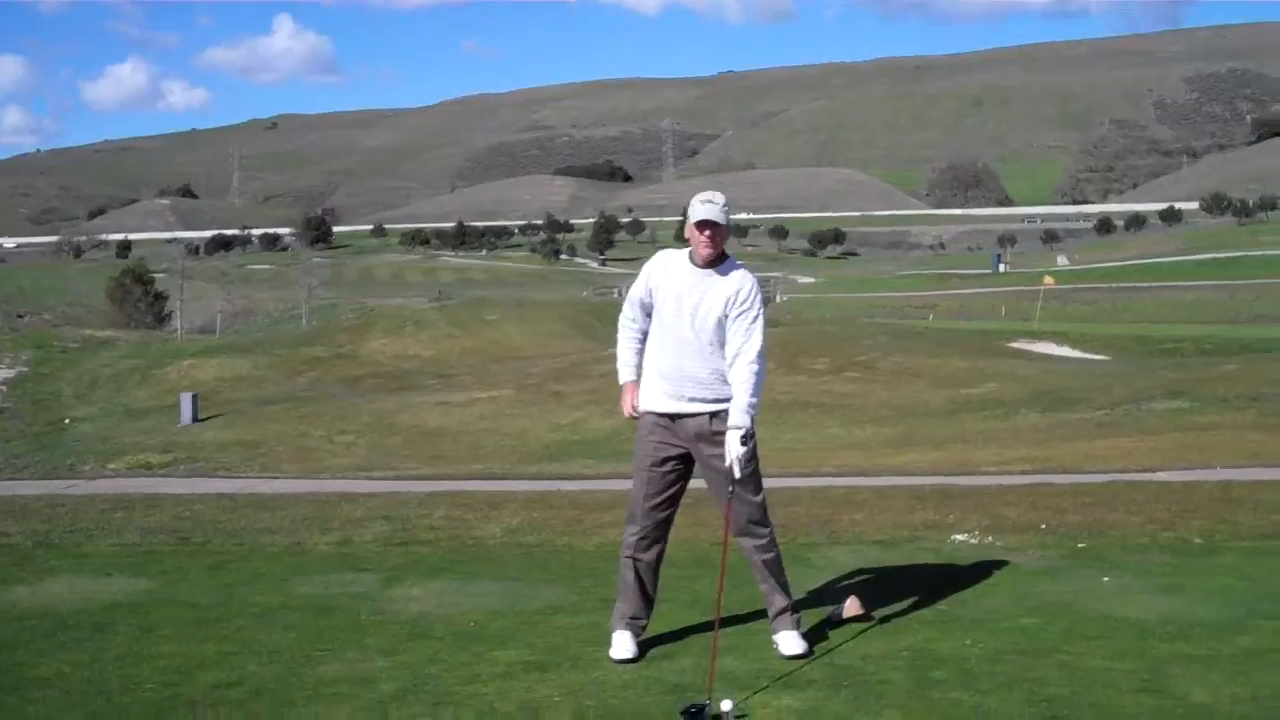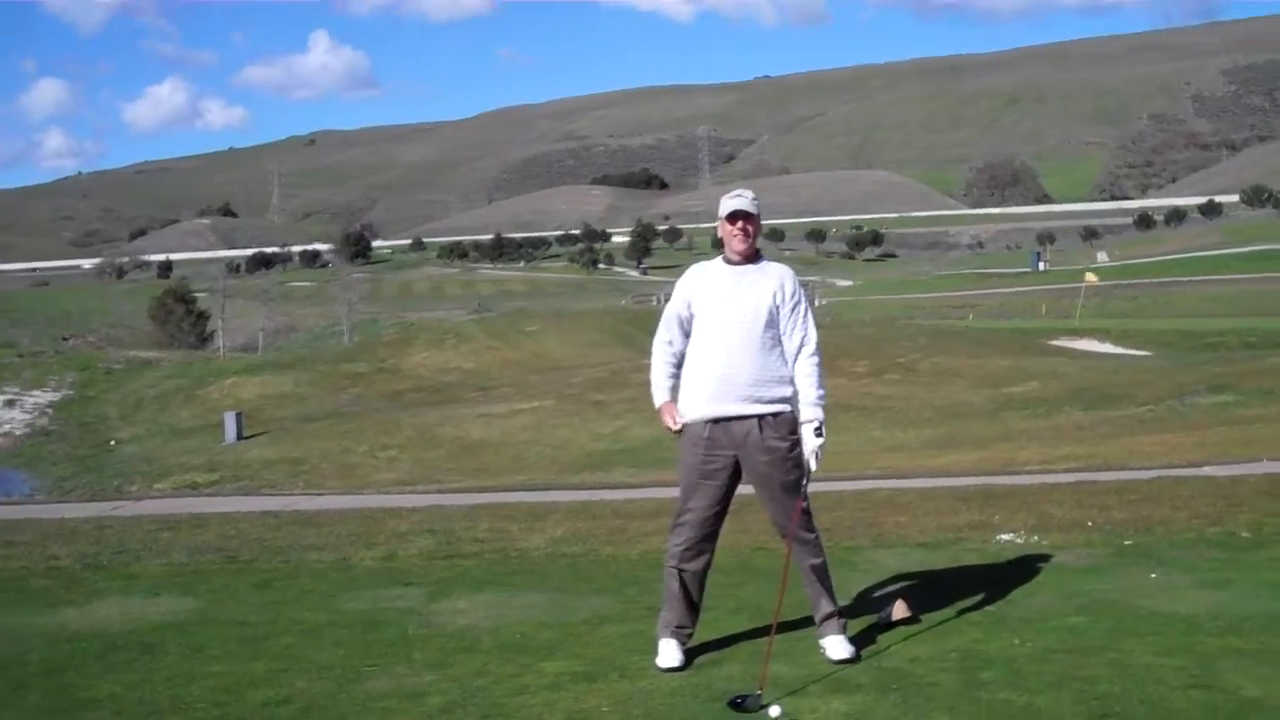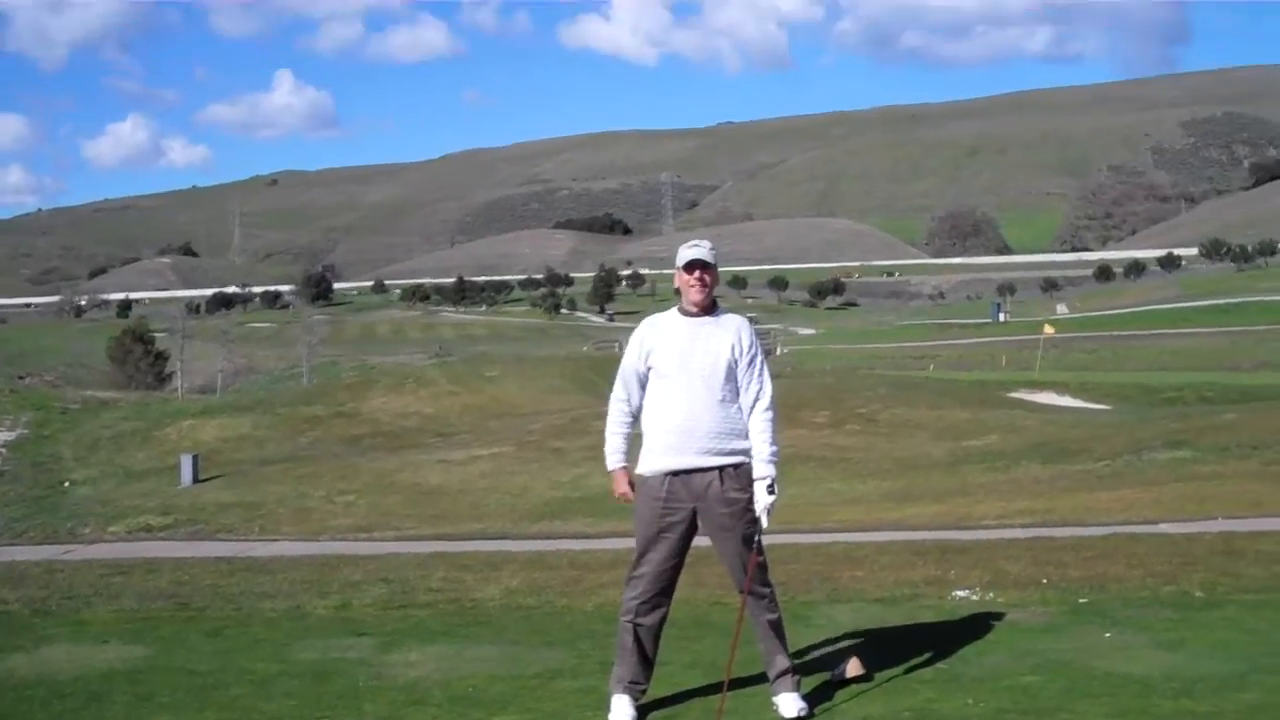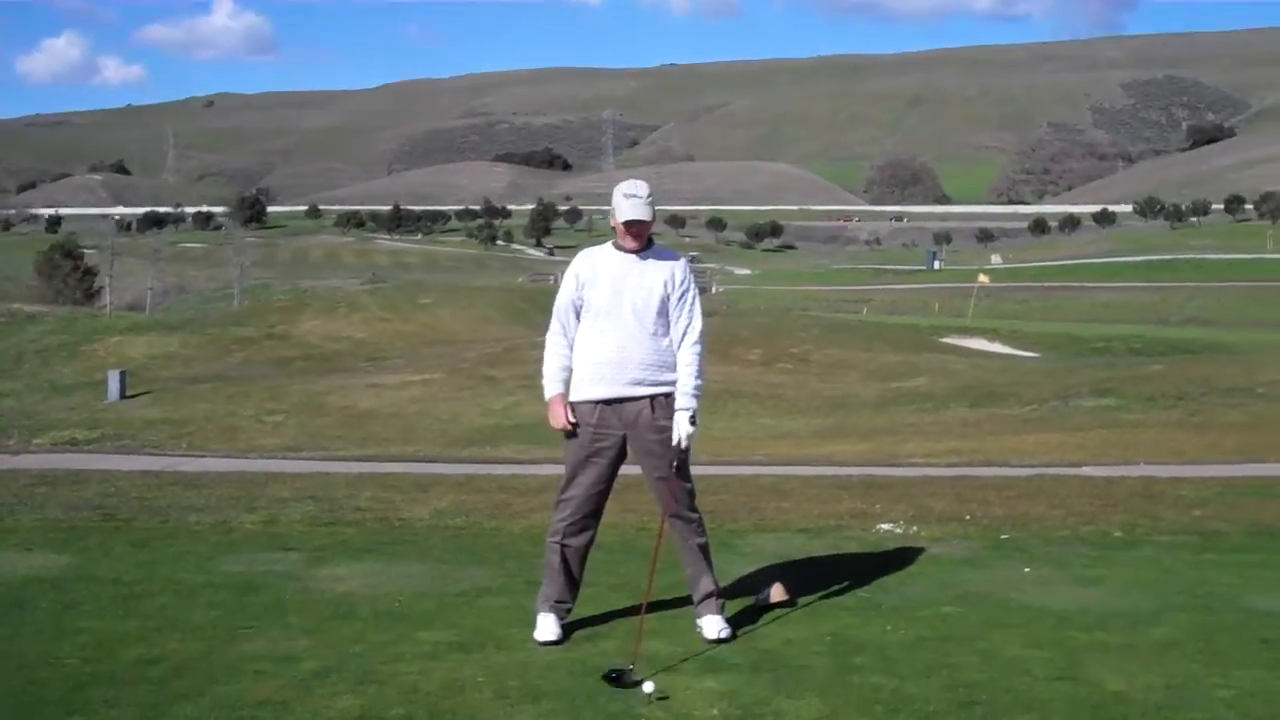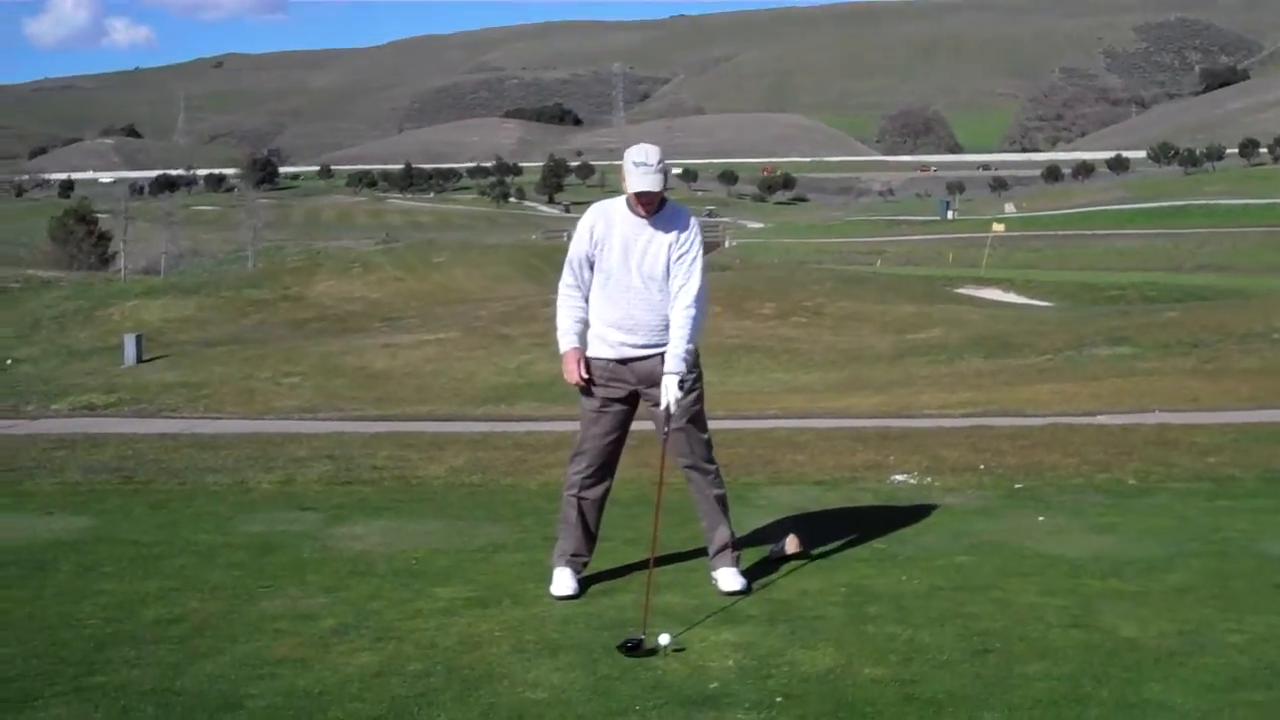
dt=0.5s
person 1, frame 1
left shoulder: (742, 284)
right shoulder: (661, 266)
left elbow: (746, 360)
right elbow: (632, 322)
left wrist: (739, 425)
right wrist: (628, 379)
left hip: (720, 418)
right hip: (660, 417)
left knee: (752, 522)
right knee: (643, 524)
left ankle: (784, 621)
right ankle: (627, 625)
person 1, frame 2
left shoulder: (781, 279)
right shoulder: (696, 278)
left elbow: (804, 352)
right elbow: (668, 342)
left wrist: (812, 415)
right wrist: (663, 398)
left hip: (772, 423)
right hip: (704, 425)
left knee: (798, 527)
right knee: (691, 532)
left ankle: (830, 625)
right ankle: (673, 633)
person 1, frame 3
left shoulder: (739, 331)
right shoulder: (651, 331)
left elbow: (759, 407)
right elbow: (624, 399)
left wrist: (764, 474)
right wrist: (617, 462)
left hip: (729, 476)
right hip: (662, 477)
left knee: (754, 582)
right knee: (646, 586)
person 1, frame 4
left shoulder: (674, 267)
right shoulder: (586, 264)
left elbow: (688, 340)
right elbow: (560, 334)
left wrist: (685, 405)
right wrist: (554, 392)
left hip: (658, 404)
right hip: (594, 406)
left knee: (681, 508)
right knee: (574, 510)
left ankle: (708, 606)
right ankle: (551, 608)
person 1, frame 5
left shoulder: (683, 225)
right shoulder: (598, 218)
left elbow: (687, 301)
right elbow: (573, 286)
left wrist: (674, 370)
right wrist: (570, 344)
left hip: (668, 360)
right hip: (607, 361)
left knee: (698, 460)
right knee: (588, 464)
left ankle: (724, 559)
right ankle: (568, 562)
